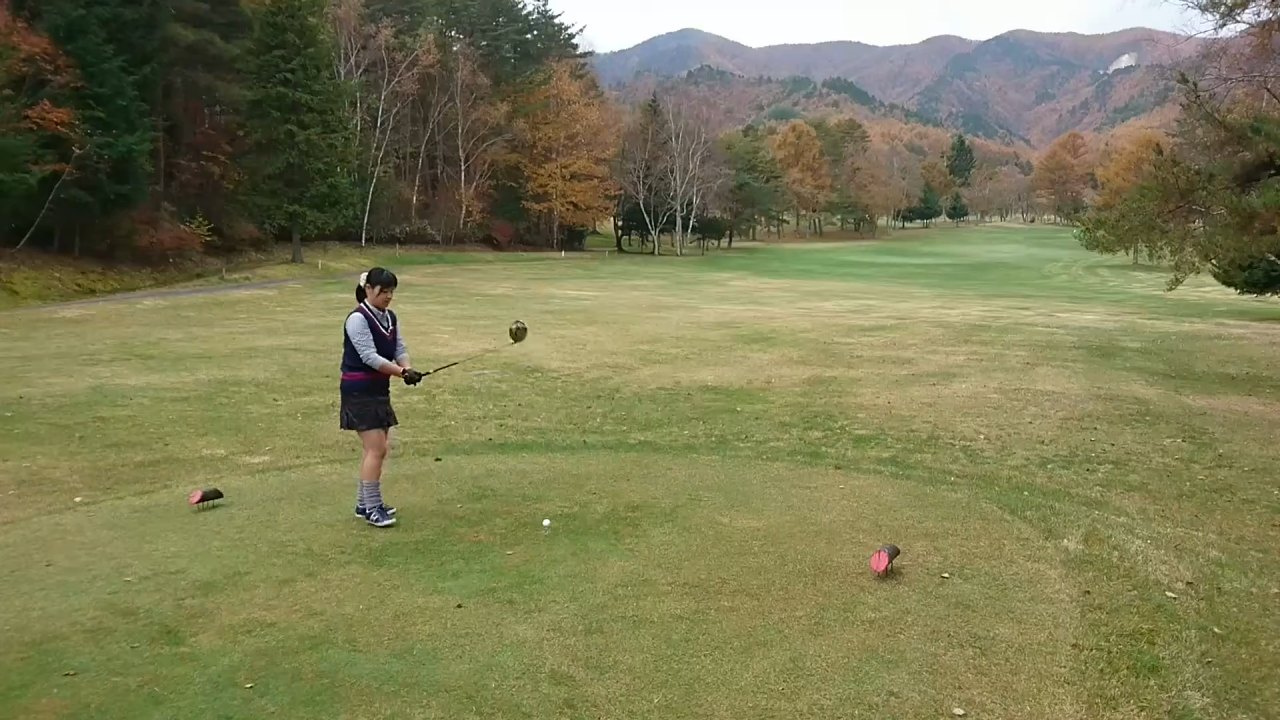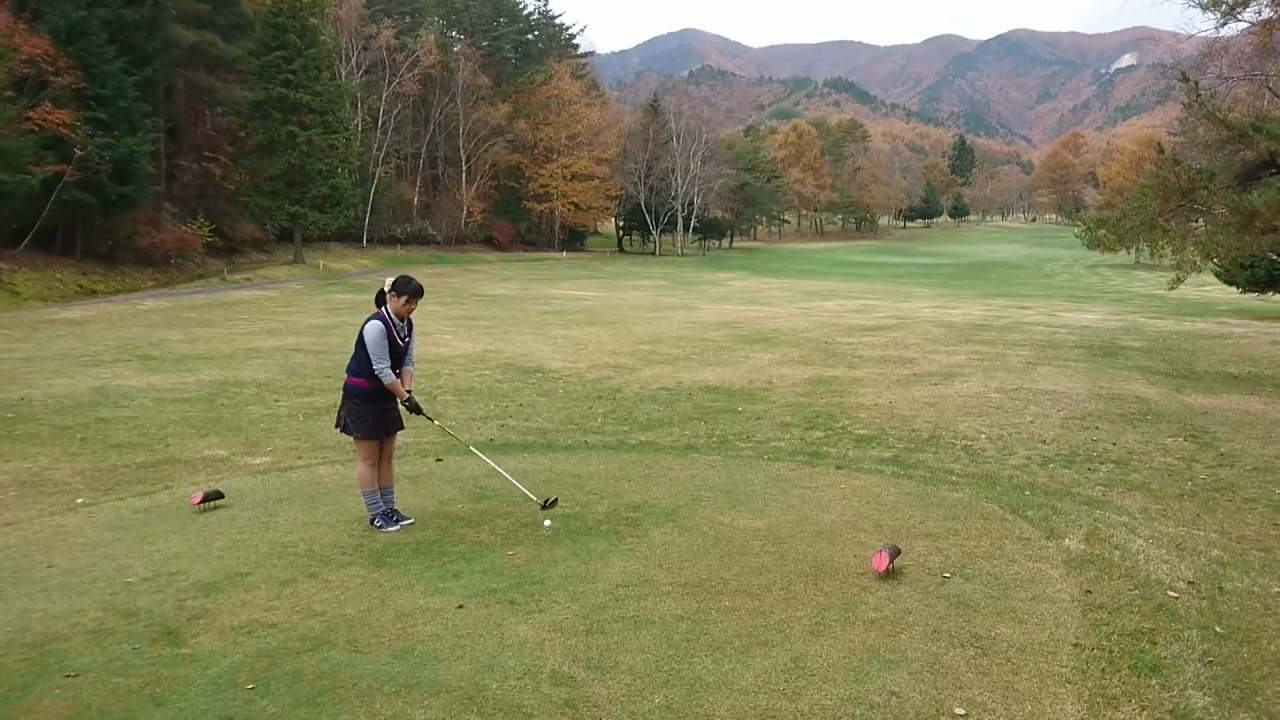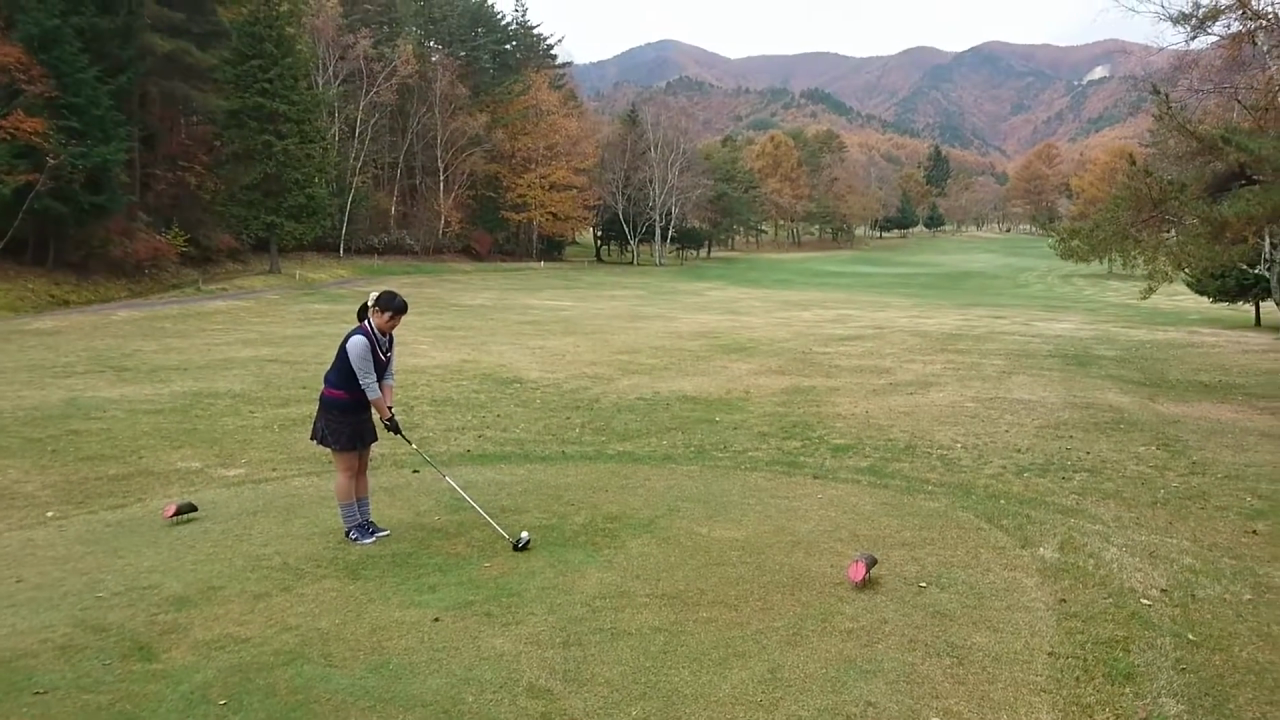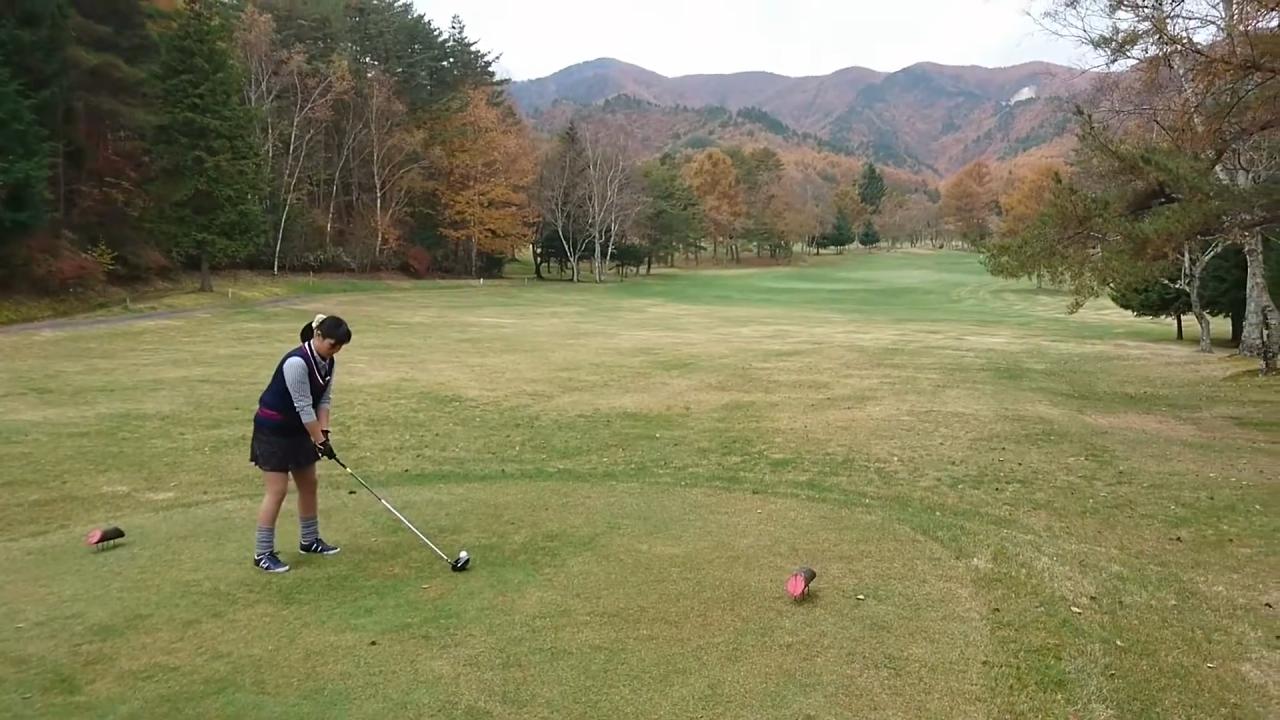
dt=0.7s
person 1, frame 1
left shoulder: (390, 318)
right shoulder: (358, 318)
left elbow: (399, 349)
right elbow: (369, 356)
left wrist: (407, 369)
right wrist: (402, 373)
left hip: (378, 389)
right hip: (359, 391)
left knee: (374, 449)
right knee: (377, 449)
left ankle: (366, 504)
right ankle: (372, 508)
person 1, frame 2
left shoulder: (407, 325)
right shoulder: (376, 326)
left elbow: (407, 362)
right elbow: (382, 370)
left wrist: (407, 391)
right wrist: (405, 398)
left hip: (385, 397)
right hip: (362, 398)
left knee: (386, 457)
right knee: (369, 458)
left ankle: (389, 509)
right ankle: (376, 514)
person 1, frame 3
left shoulder: (387, 338)
right shoulder: (359, 340)
left elbow: (387, 376)
right elbow: (369, 383)
left wrist: (389, 409)
right wrist: (386, 417)
left hip: (359, 407)
right hip: (338, 409)
left knee: (361, 467)
right knee: (348, 469)
left ankle: (364, 521)
right ankle: (351, 526)
person 1, frame 4
left shoulder: (328, 362)
right shoulder: (297, 362)
left elbow: (323, 399)
right elbow: (303, 406)
left wrist: (324, 432)
right wrist: (320, 440)
left hip: (297, 429)
right hip: (272, 429)
left knee: (309, 485)
right knee: (277, 492)
left ankle: (309, 540)
right ankle: (263, 554)
